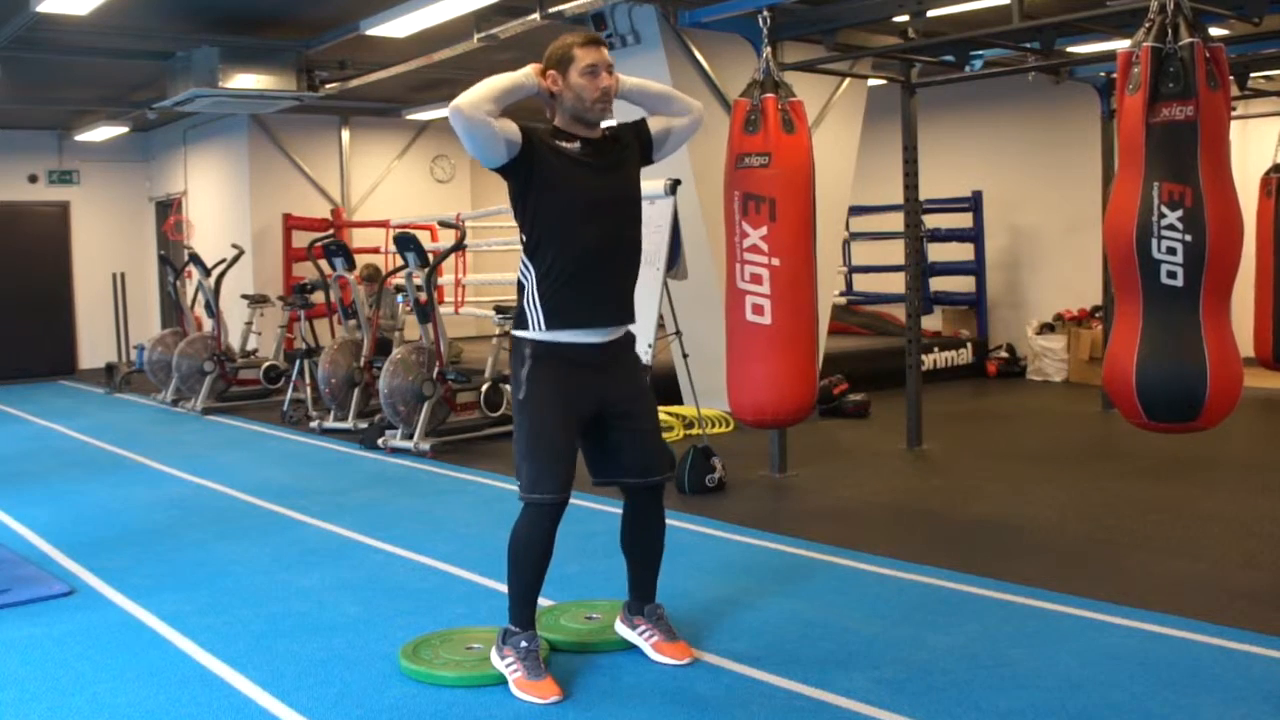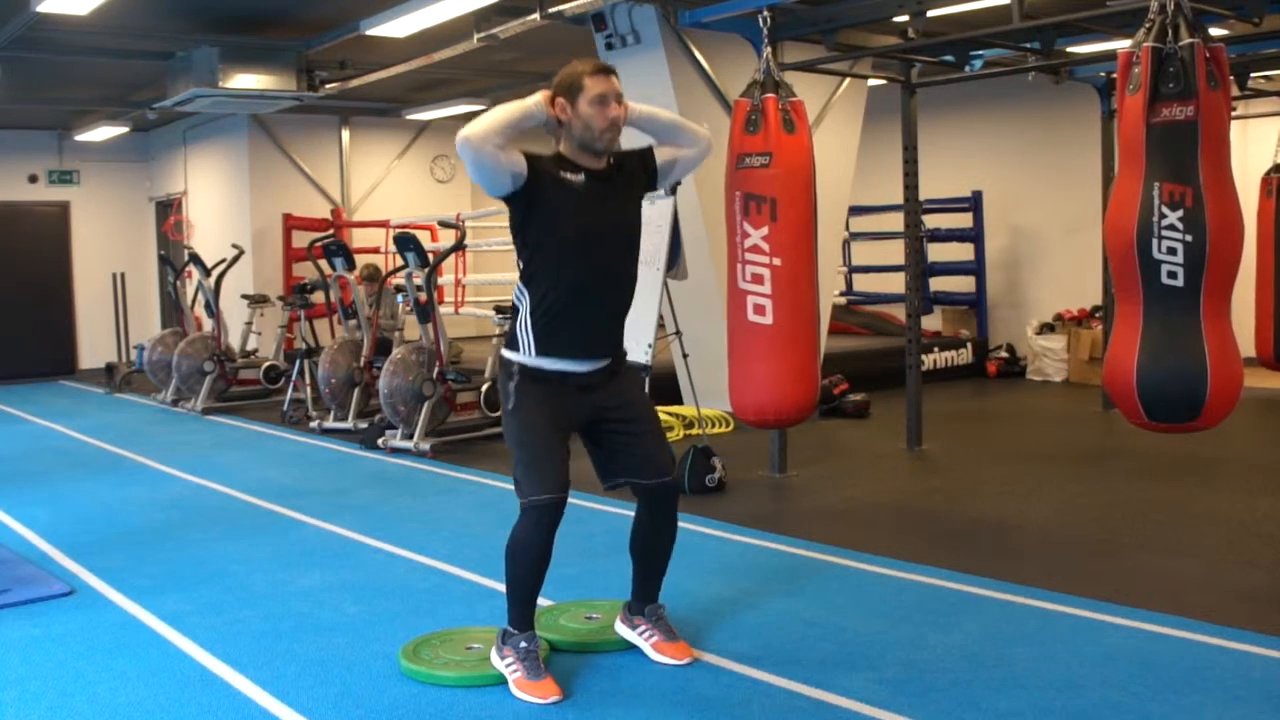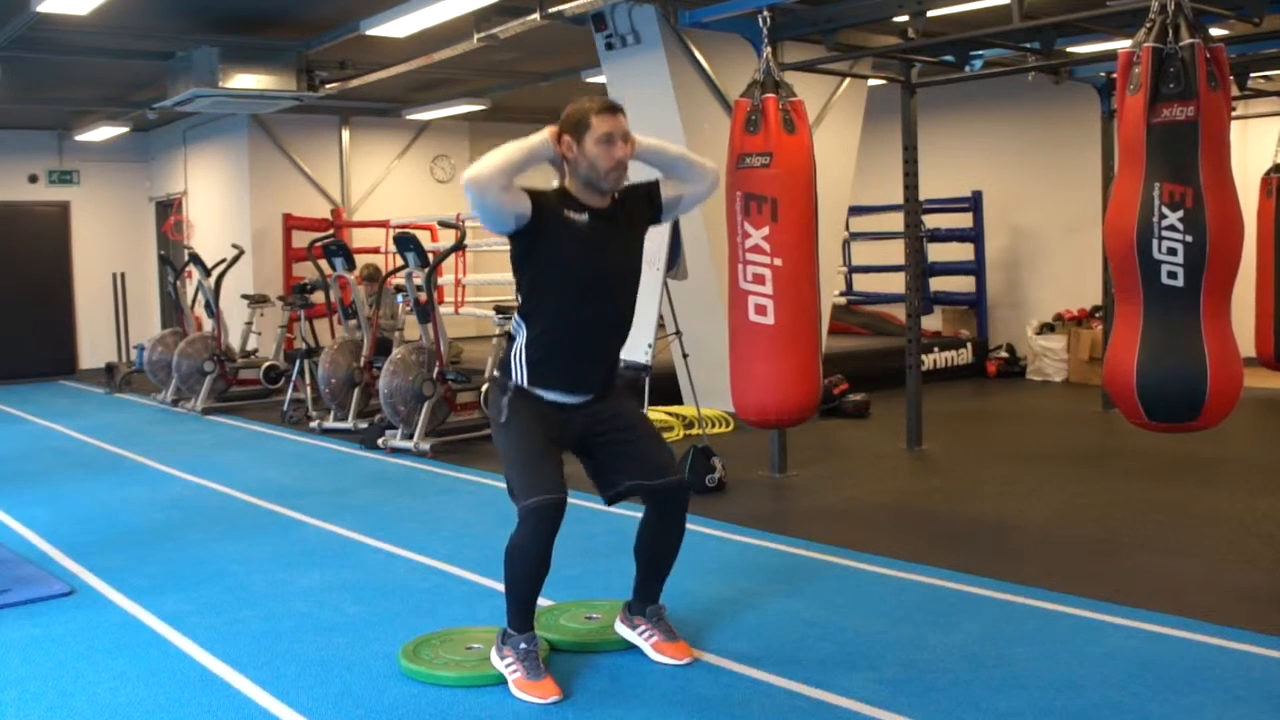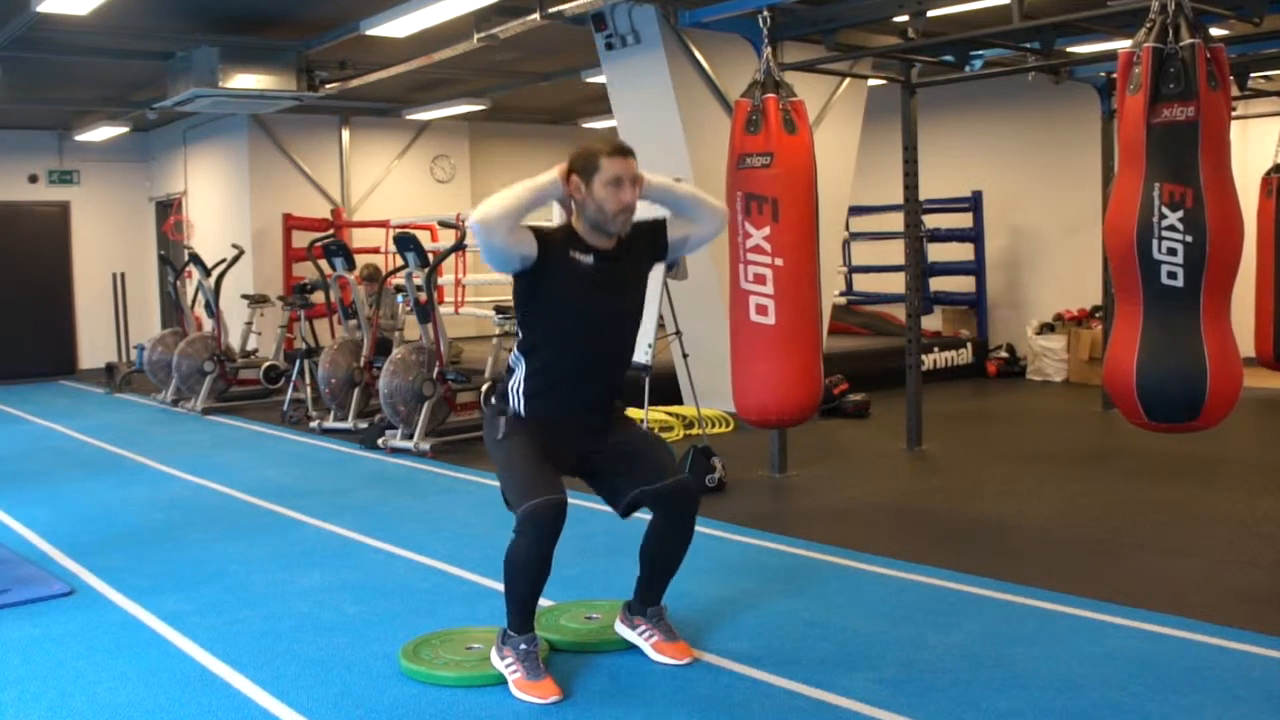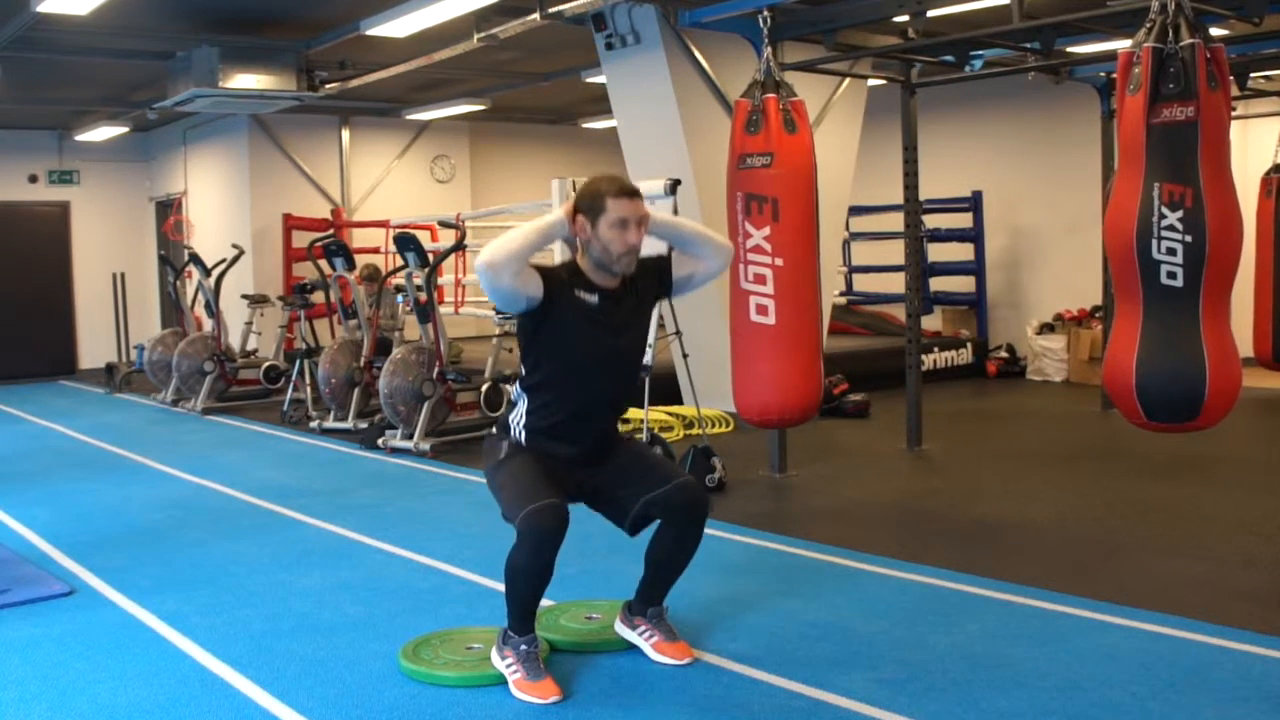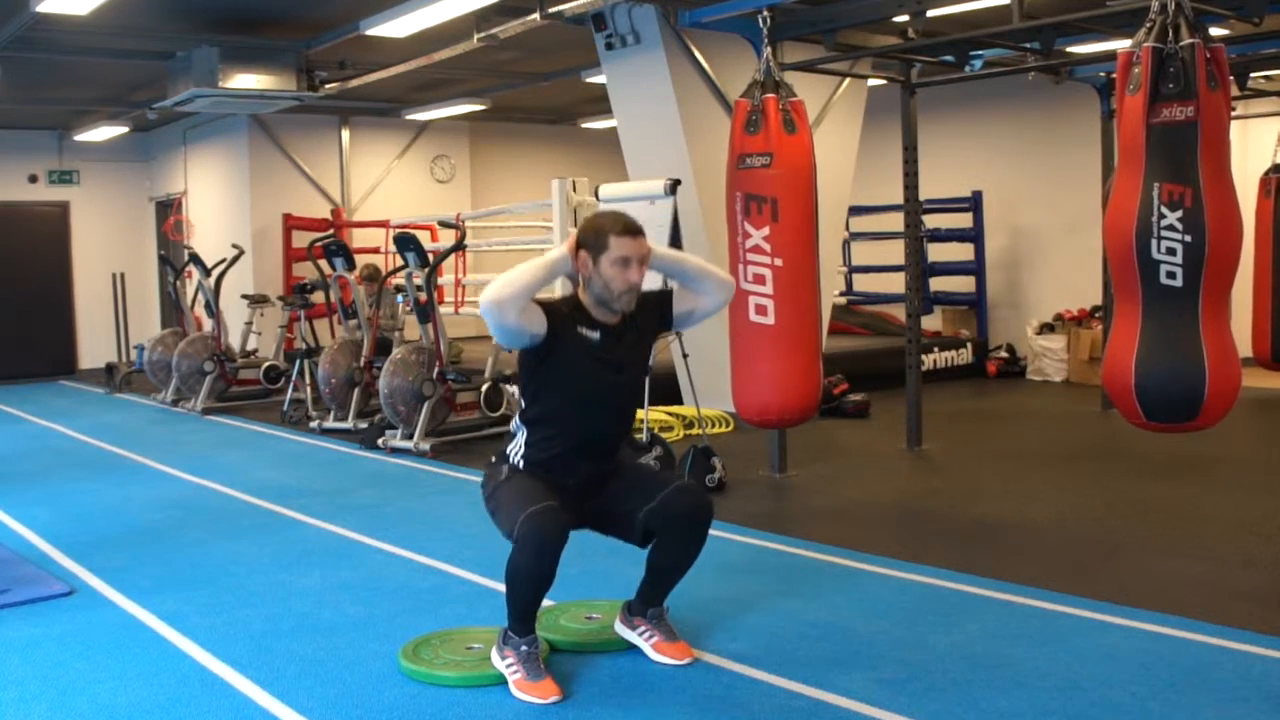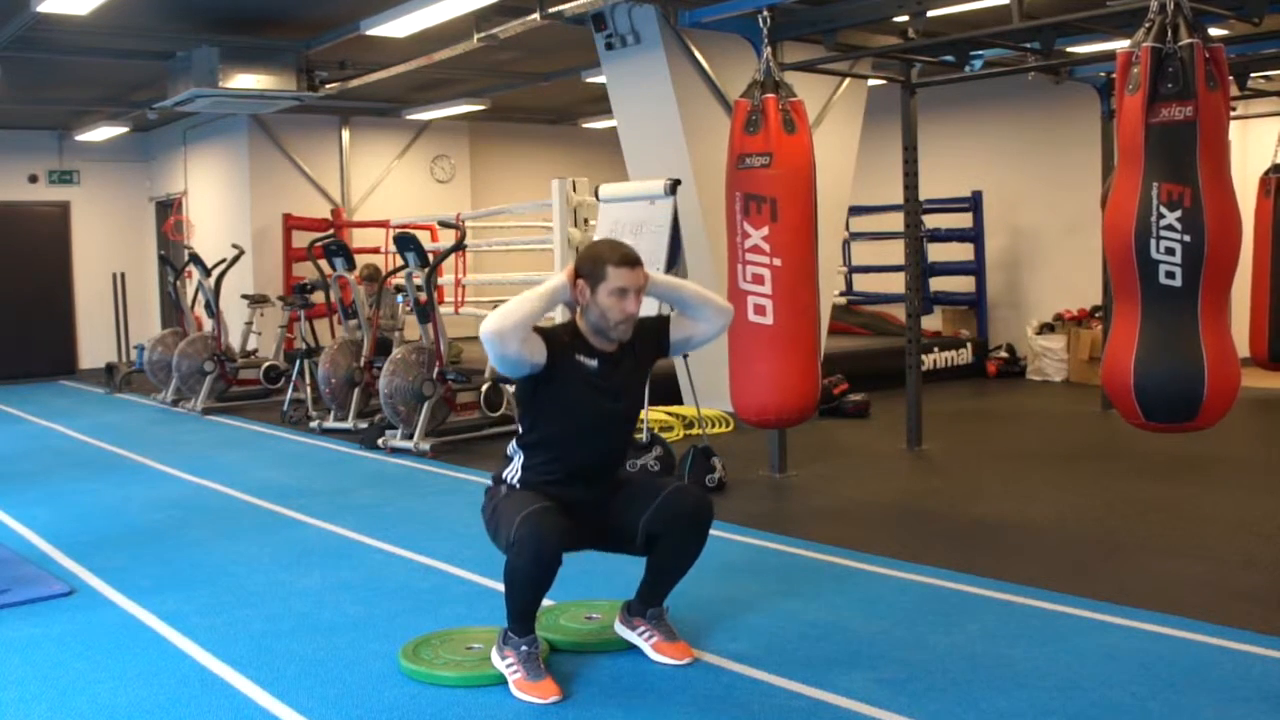
dt=0.2s
person 1, frame 1
left shoulder: (624, 145)
right shoulder: (531, 148)
left elbow: (692, 113)
right elbow: (465, 112)
left wrist: (624, 86)
right wrist: (525, 78)
left hip: (615, 349)
right hip: (548, 354)
left knee: (648, 480)
right knee: (547, 497)
left ankle: (641, 612)
right ankle: (516, 639)
person 1, frame 2
left shoulder: (631, 173)
right shoulder: (535, 177)
left elbow: (698, 142)
right elbow: (472, 143)
left wrist: (632, 112)
right wrist: (534, 106)
left hip: (608, 371)
right hip: (538, 374)
left knee: (661, 485)
right knee: (545, 502)
left ankle: (641, 613)
right ankle: (516, 640)
person 1, frame 3
left shoulder: (635, 206)
right shoulder: (539, 212)
left elbow: (705, 177)
right elbow: (477, 184)
left wrist: (640, 145)
right wrist: (541, 143)
left hip: (601, 395)
right hip: (530, 396)
left knee: (670, 490)
right knee: (543, 507)
left ankle: (641, 613)
right ankle: (515, 641)
person 1, frame 4
left shoulder: (640, 243)
right shoulder: (544, 251)
left elbow: (713, 216)
right elbow: (485, 225)
left wrist: (649, 183)
right wrist: (549, 183)
left hip: (601, 420)
right hip: (527, 422)
left knee: (679, 494)
right knee: (543, 514)
left ankle: (642, 614)
right ankle: (515, 642)
person 1, frame 5
left shoulder: (644, 280)
right shoulder: (549, 288)
left elbow: (719, 254)
right elbow: (490, 266)
left wrist: (654, 220)
right wrist: (556, 221)
left hip: (603, 449)
right hip: (527, 451)
left knee: (687, 501)
right knee: (544, 521)
left ankle: (642, 614)
right ankle: (516, 642)
person 1, frame 6
left shoulder: (646, 314)
right shoulder: (551, 323)
left elbow: (720, 289)
right elbow: (494, 305)
left wrist: (656, 254)
right wrist: (558, 257)
left hip: (604, 475)
right hip: (527, 477)
left knee: (690, 507)
right knee: (543, 529)
left ankle: (643, 614)
right ankle: (516, 643)
person 1, frame 7
left shoulder: (642, 340)
right shoulder: (550, 349)
left elbow: (718, 315)
right elbow: (496, 333)
left wrist: (654, 282)
right wrist: (557, 286)
left hip: (602, 496)
right hip: (526, 498)
left knee: (690, 508)
right knee: (541, 534)
left ankle: (642, 615)
right ankle: (516, 643)
